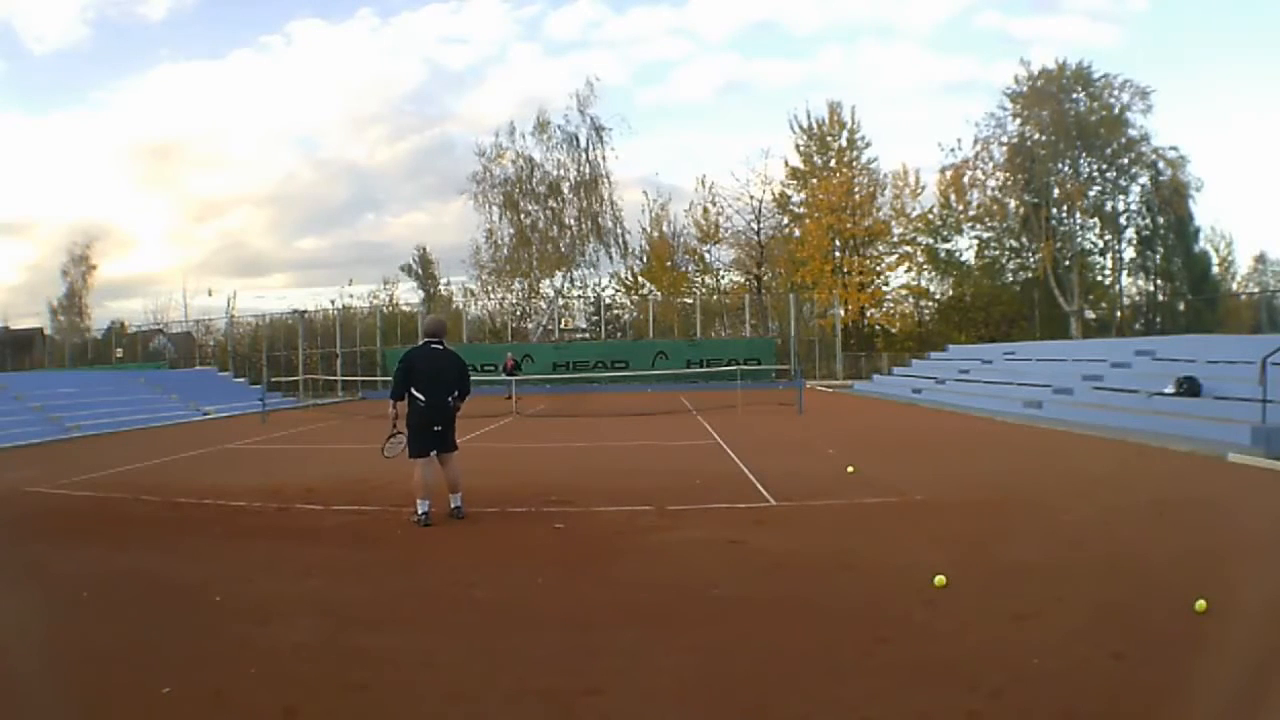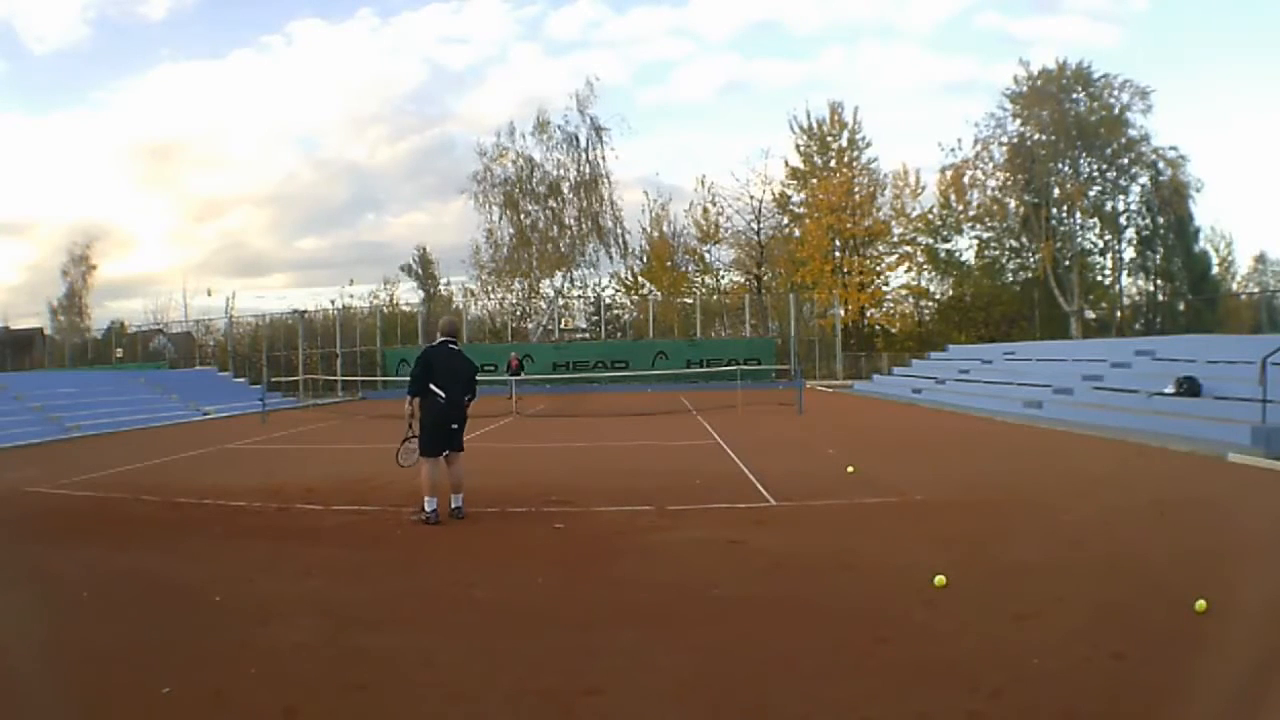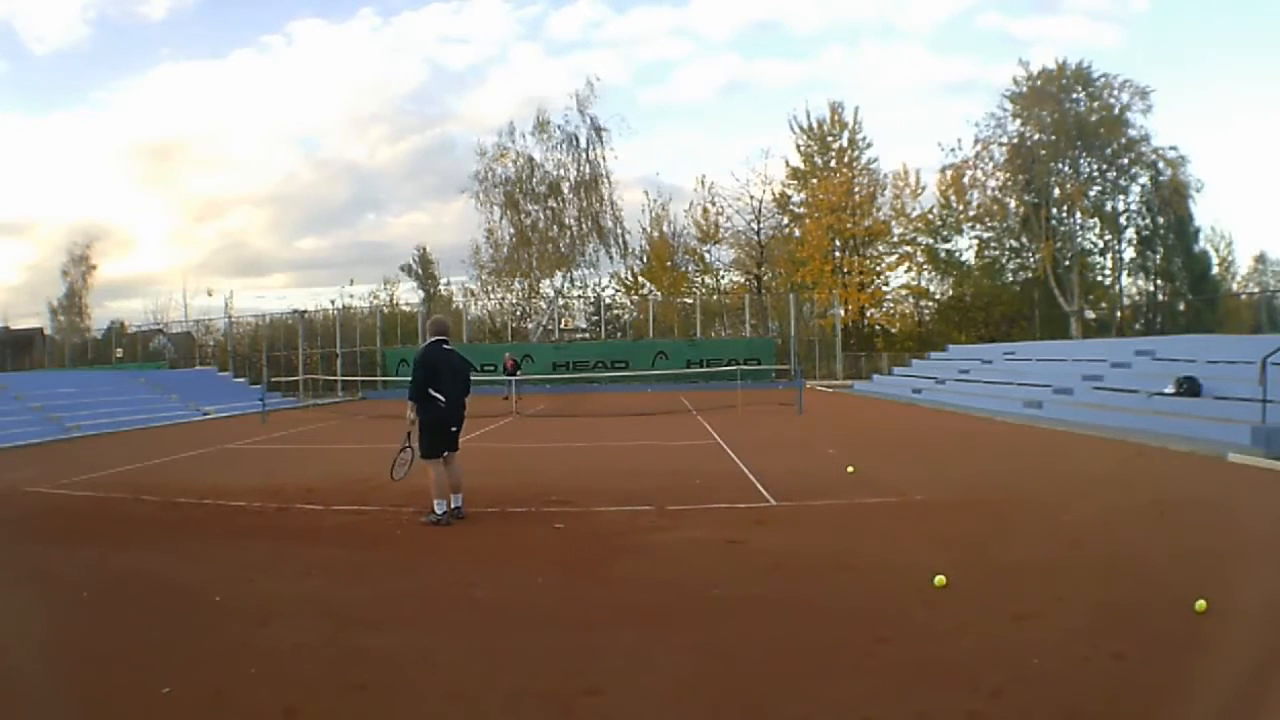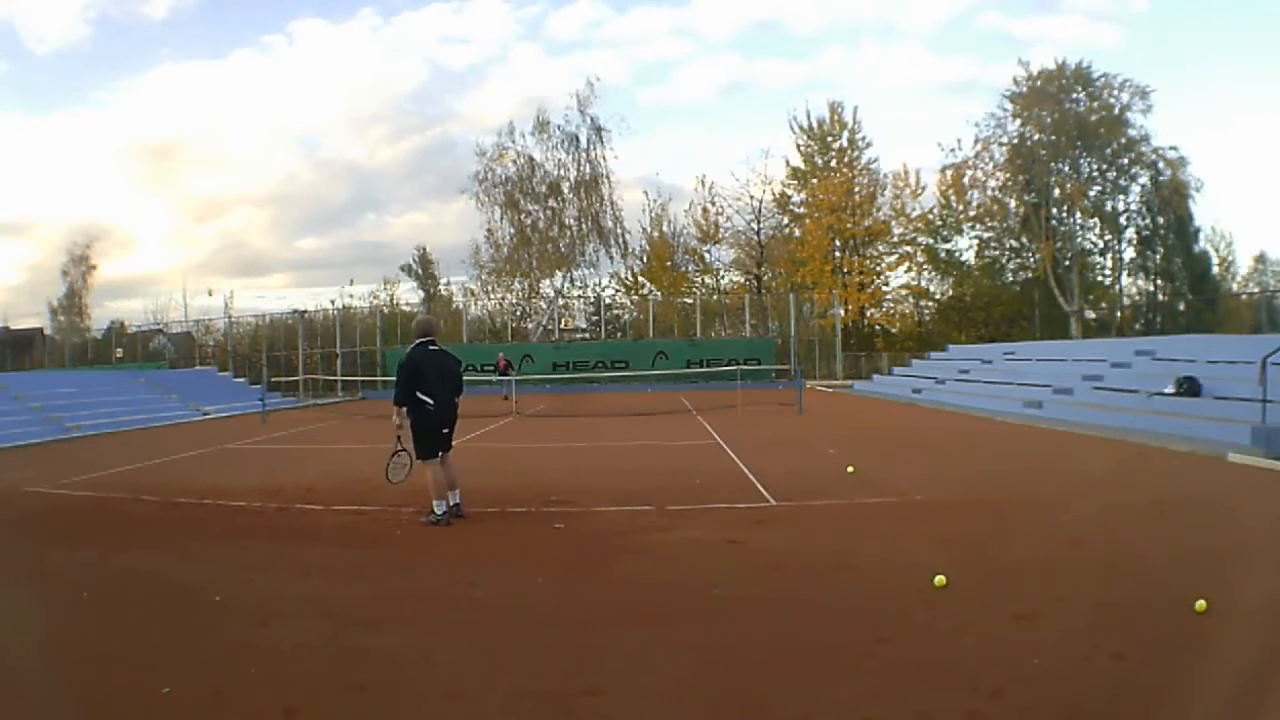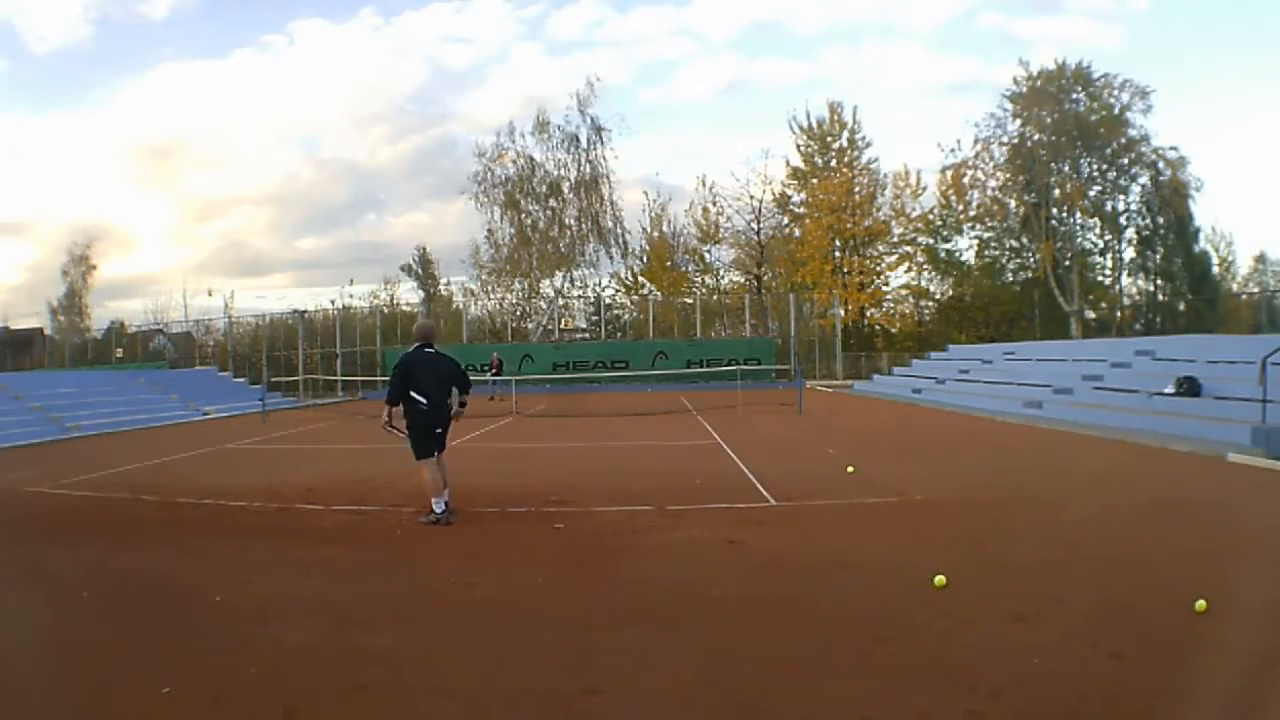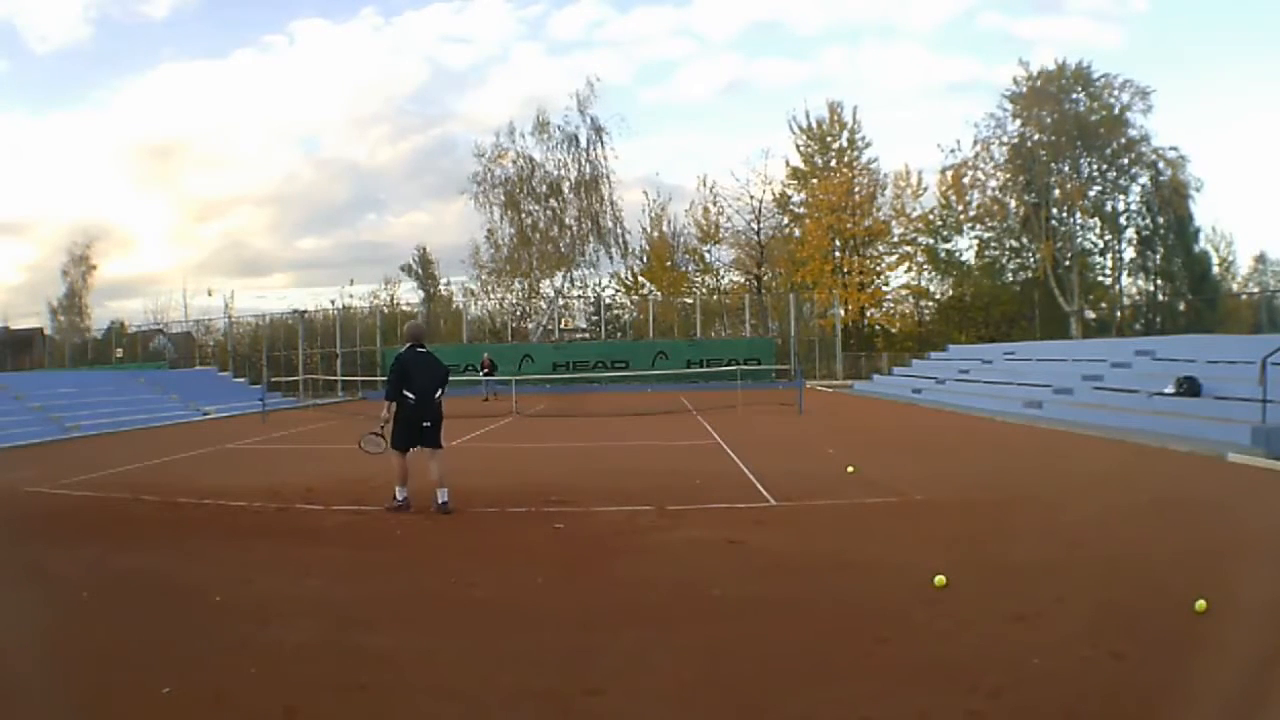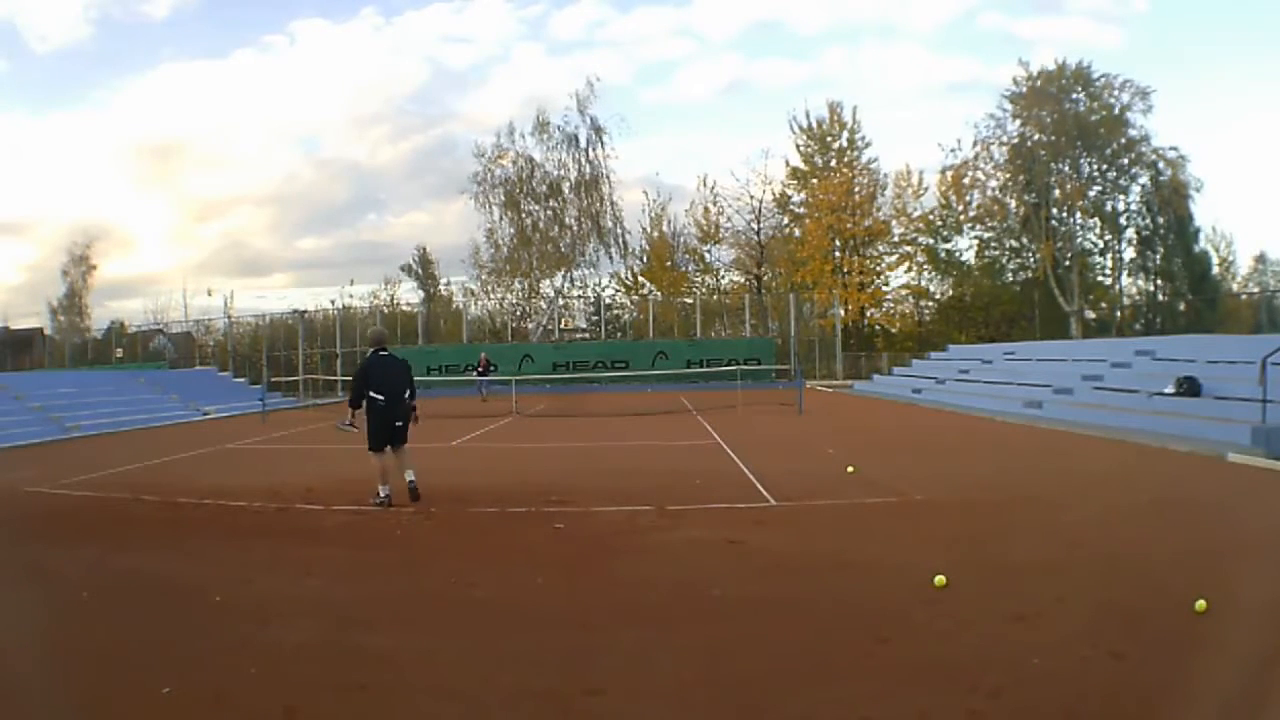
dt=0.4s
person 1, frame 1
left shoulder: (412, 355)
right shoulder: (454, 359)
left elbow: (399, 383)
right elbow: (464, 387)
left wrist: (393, 406)
right wrist: (455, 405)
left hip: (420, 416)
right hip: (445, 415)
left knee: (421, 463)
right knee: (448, 460)
left ankle: (423, 512)
right ankle: (457, 506)
person 1, frame 2
left shoulder: (430, 352)
right shoulder: (465, 361)
left elbow: (417, 380)
right elbow: (470, 391)
left wrist: (409, 404)
left hip: (434, 414)
right hip: (457, 414)
left knee: (429, 460)
right knee: (454, 460)
left ankle: (430, 510)
right ankle: (457, 507)
person 1, frame 3
left shoulder: (426, 354)
right shoulder: (458, 358)
left elbow: (417, 384)
right elbow: (465, 388)
left wrist: (411, 409)
left hip: (432, 415)
right hip: (455, 413)
left knee: (433, 462)
right knee: (451, 459)
left ankle: (440, 512)
right ankle: (457, 507)
person 1, frame 4
left shoulder: (412, 358)
right shoulder: (449, 358)
left elbow: (403, 389)
right elbow: (458, 387)
left wrist: (397, 414)
left hip: (424, 417)
right hip: (447, 414)
left knee: (430, 463)
right knee: (445, 458)
left ankle: (440, 512)
right ankle: (456, 504)
person 1, frame 5
left shoulder: (407, 360)
right shoulder: (447, 361)
left elbow: (395, 389)
right elbow: (464, 384)
left wrist: (387, 412)
right wrist: (461, 406)
left hip: (419, 418)
right hip: (442, 416)
left knee: (427, 462)
right knee: (437, 458)
left ankle: (439, 511)
right ankle: (443, 503)
person 1, frame 6
left shoulder: (402, 359)
right shoulder: (435, 360)
left elbow: (393, 386)
right elbow: (442, 383)
left wrist: (387, 410)
left hip: (408, 413)
right hip: (433, 413)
left knee: (399, 454)
right knee: (433, 456)
left ankle: (401, 498)
right ankle: (442, 500)
person 1, frame 7
left shoulder: (367, 365)
right shoulder: (401, 363)
left elbow: (357, 392)
right elbow: (410, 388)
left wrist: (351, 414)
right wrist: (413, 410)
left hip: (379, 414)
right hip: (401, 413)
left knee: (379, 453)
right knee: (398, 449)
left ankle: (384, 495)
right ankle: (411, 480)
